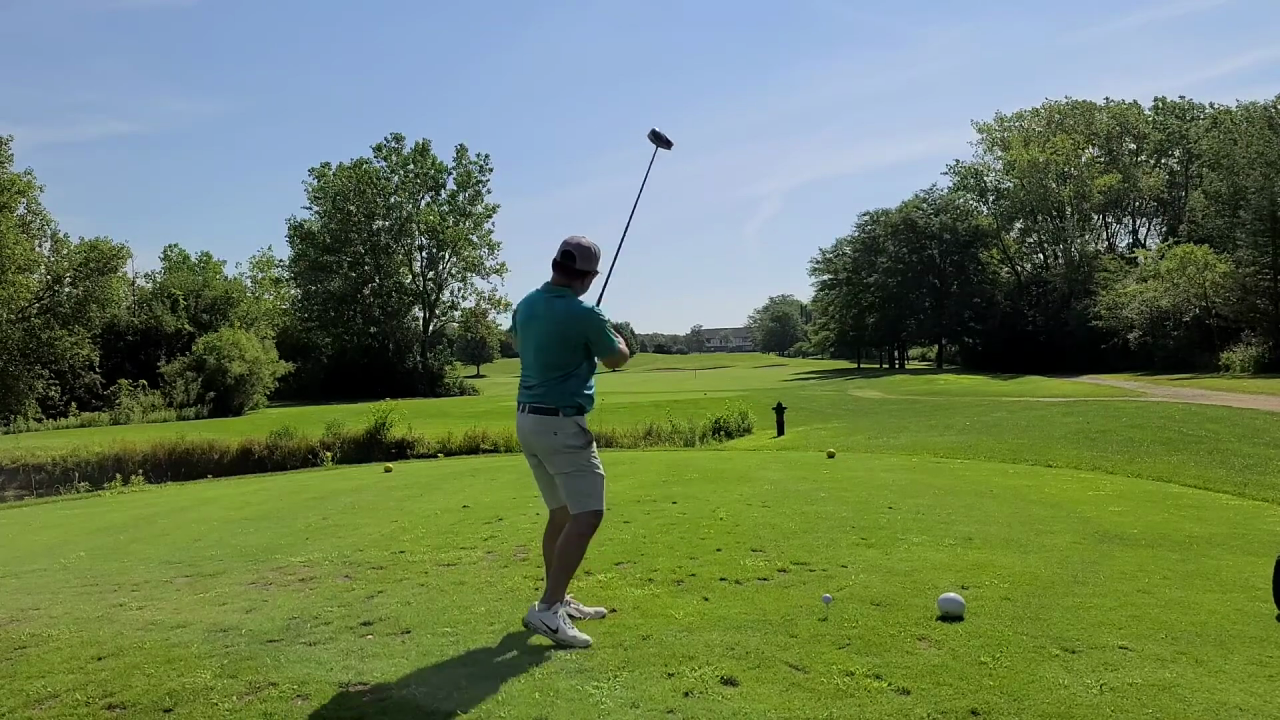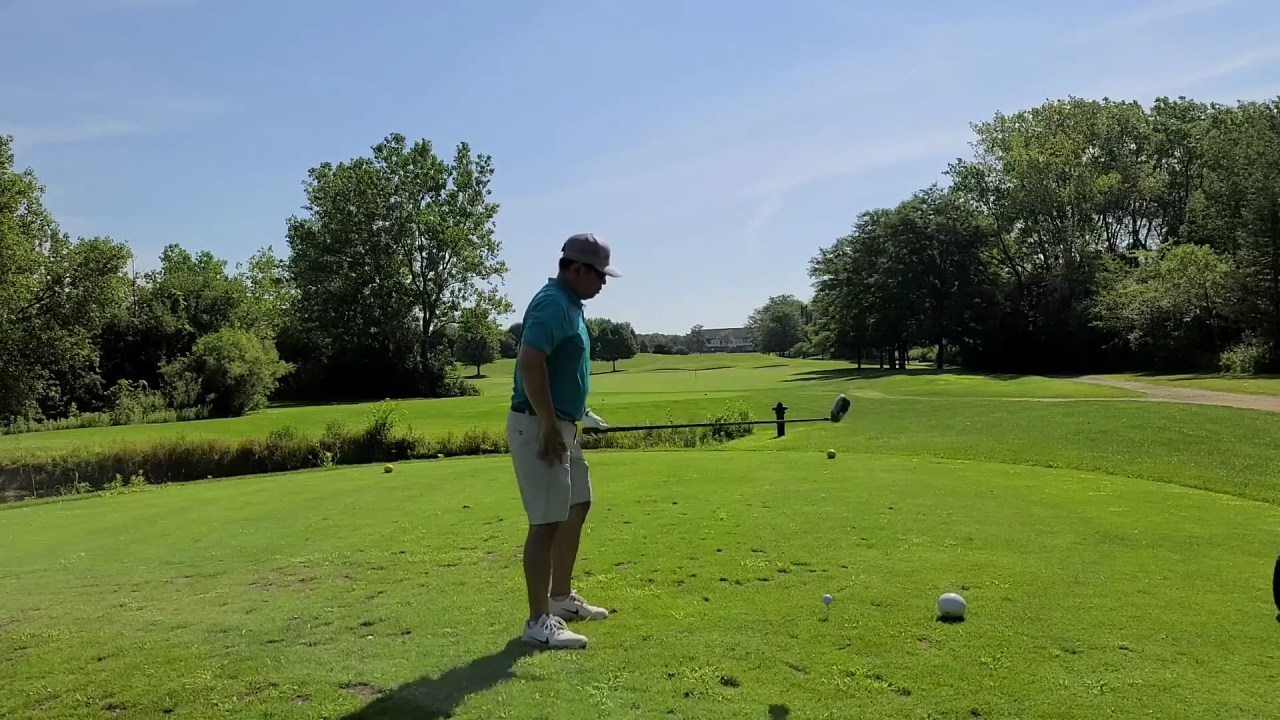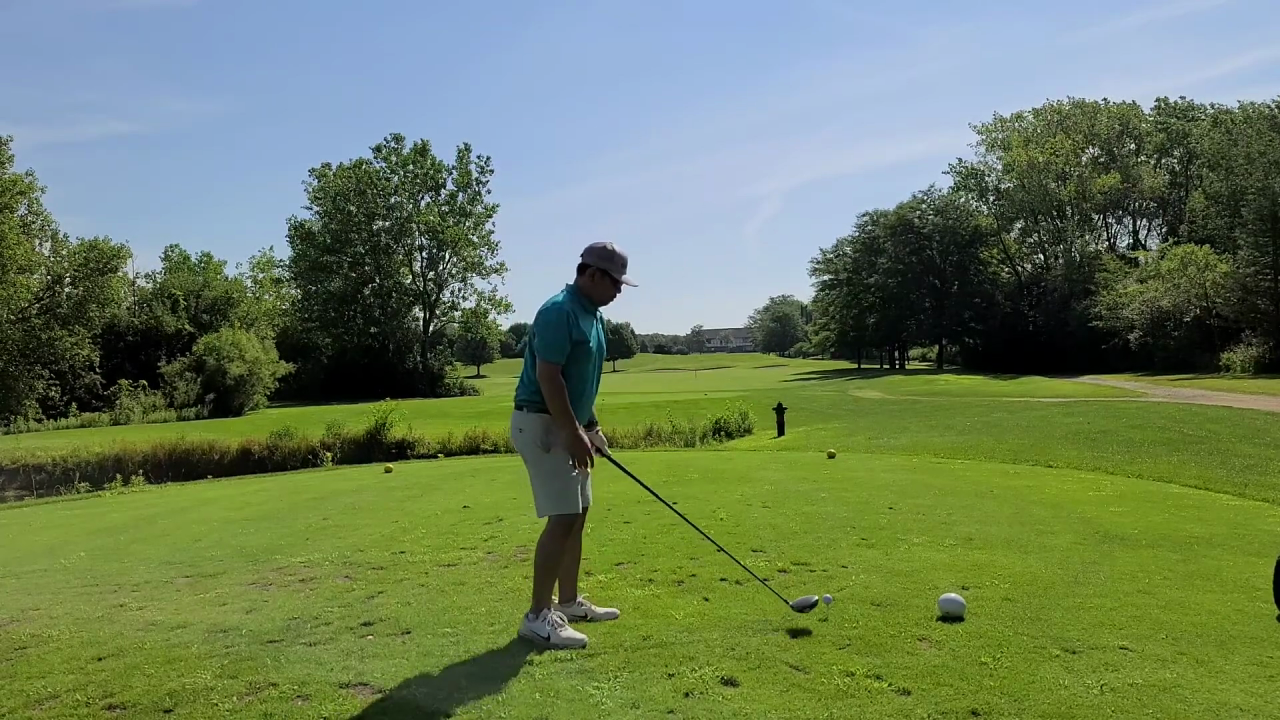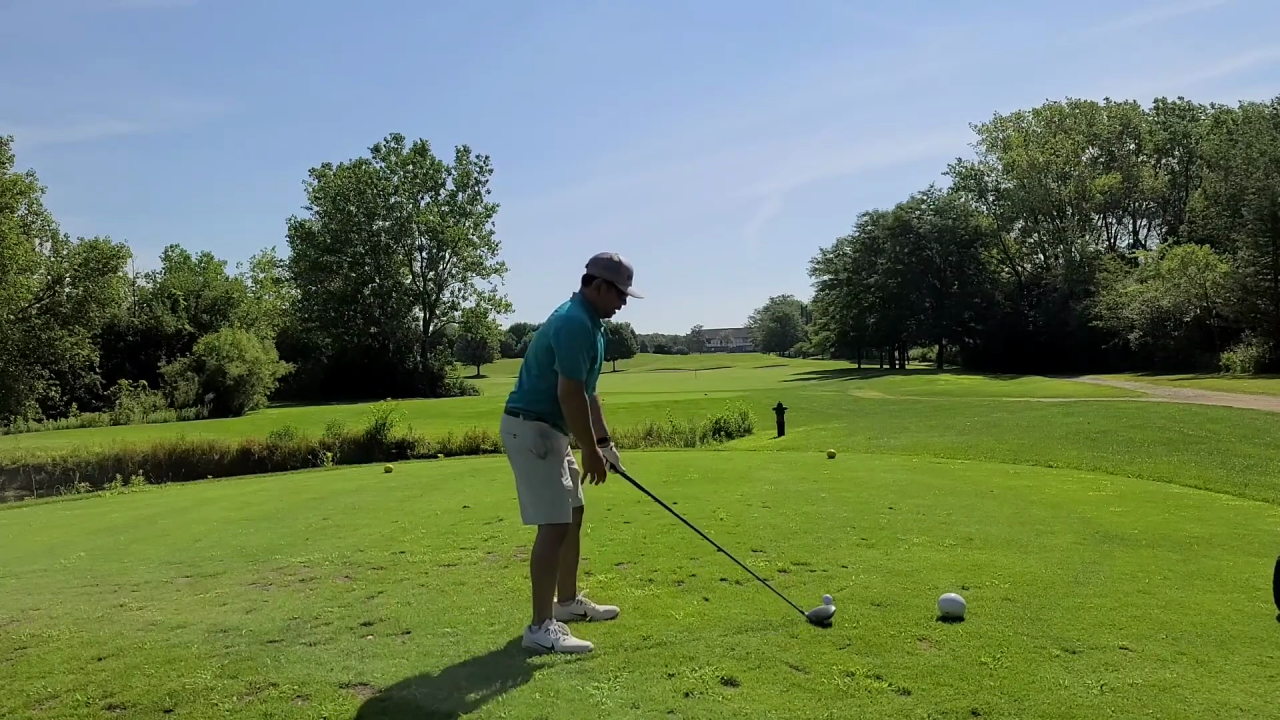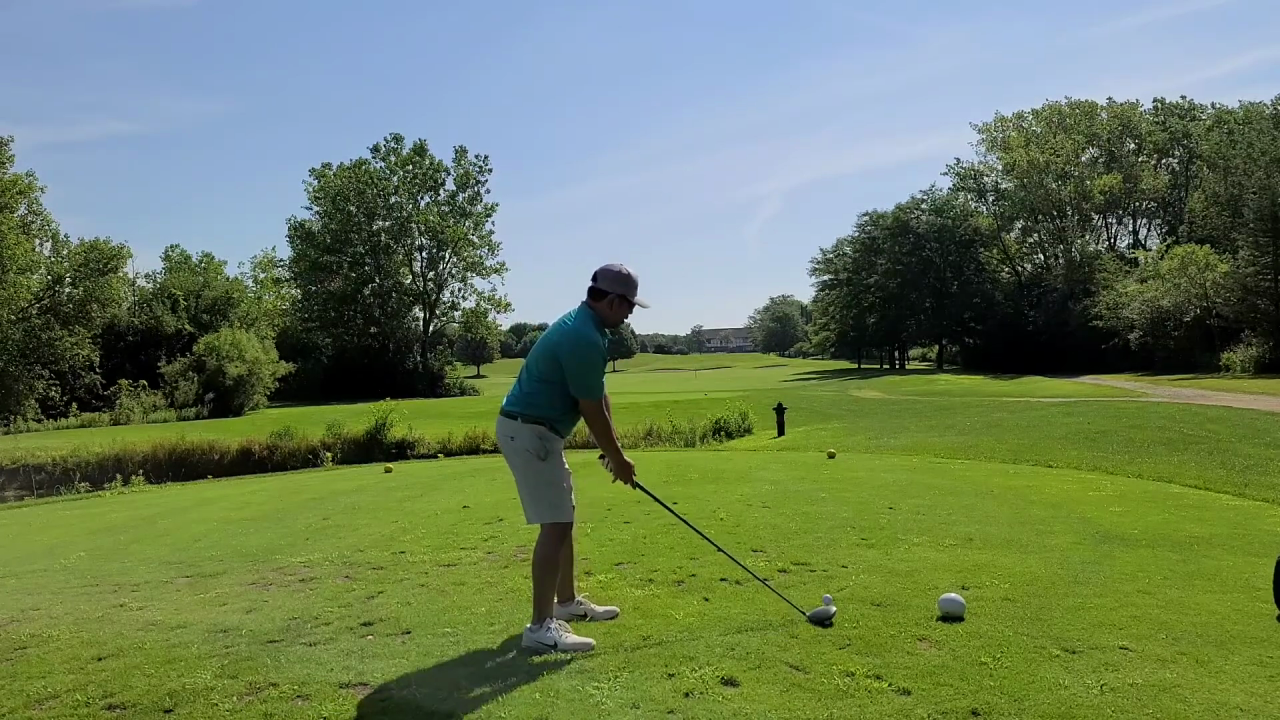
dt=0.5s
person 1, frame 1
left shoulder: (528, 304)
right shoulder: (584, 315)
right elbow: (617, 359)
right wrist: (617, 340)
left hip: (530, 420)
right hip: (562, 424)
left knee: (562, 512)
right knee: (587, 513)
left ankle: (559, 602)
right ankle: (547, 607)
person 1, frame 2
left shoulder: (568, 304)
right shoulder: (552, 303)
right elbow: (531, 362)
left wrist: (580, 415)
right wrist: (550, 426)
left hip: (559, 424)
right hip: (537, 426)
left knee: (575, 508)
right knee: (546, 522)
left ankle: (561, 597)
right ankle: (539, 621)
person 1, frame 3
left shoulder: (592, 316)
right shoulder: (559, 311)
right elbow: (547, 376)
left wrist: (591, 427)
right wrist: (575, 433)
left hip: (566, 426)
right hip: (541, 423)
left knee: (576, 516)
right knee: (562, 518)
left ankle: (568, 602)
right ankle: (539, 615)
person 1, frame 4
left shoulder: (588, 323)
right shoulder: (574, 322)
left elbow: (588, 390)
right elbow: (570, 392)
left wrist: (604, 442)
right wrist: (589, 450)
left hip: (548, 430)
right hip: (531, 429)
left knee: (572, 516)
right knee: (553, 524)
left ankle: (568, 601)
right ankle: (541, 627)
person 1, frame 5
left shoulder: (584, 325)
right shoulder: (584, 339)
left elbow: (599, 396)
right elbow: (591, 409)
left wrist: (614, 448)
right wrist: (617, 458)
left hip: (537, 430)
right hip: (528, 431)
left knee: (563, 518)
right knee: (555, 524)
left ankle: (567, 602)
right ankle: (541, 626)
